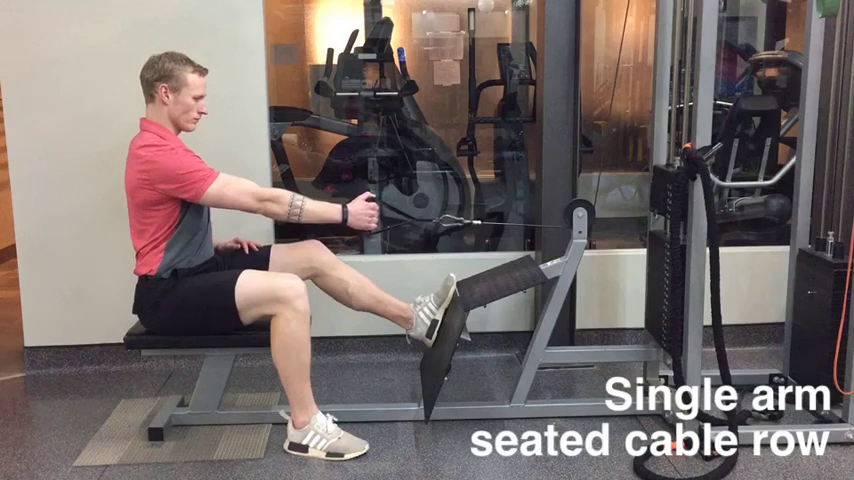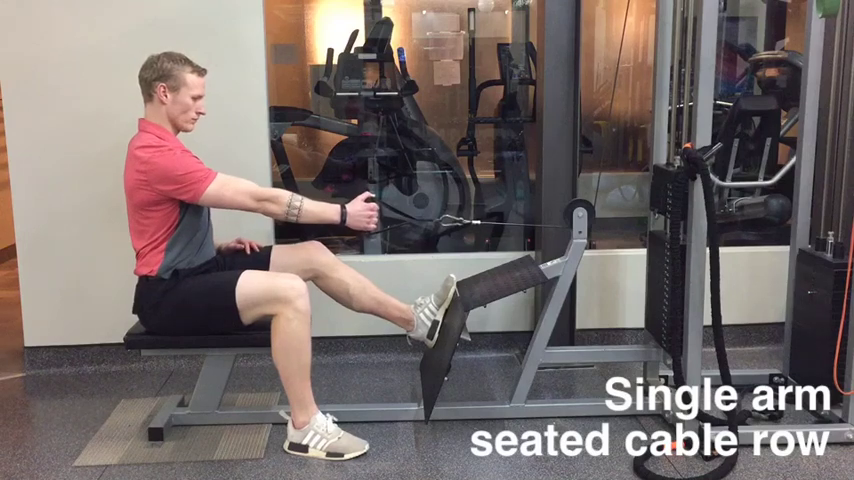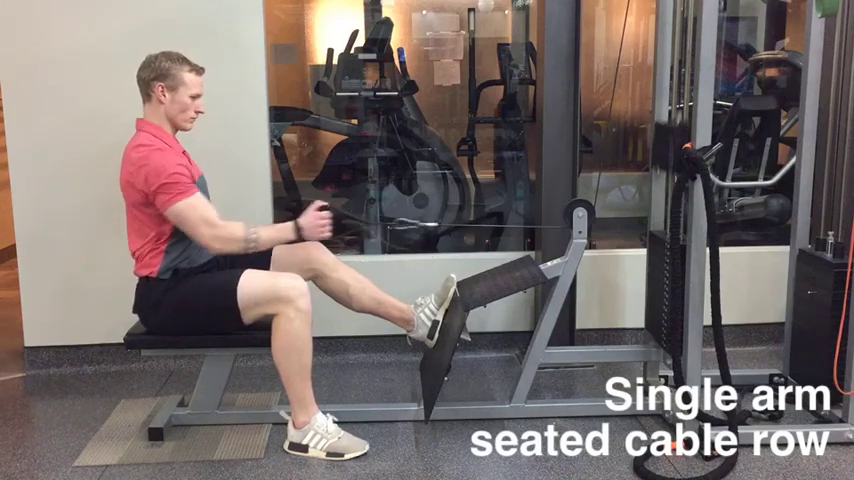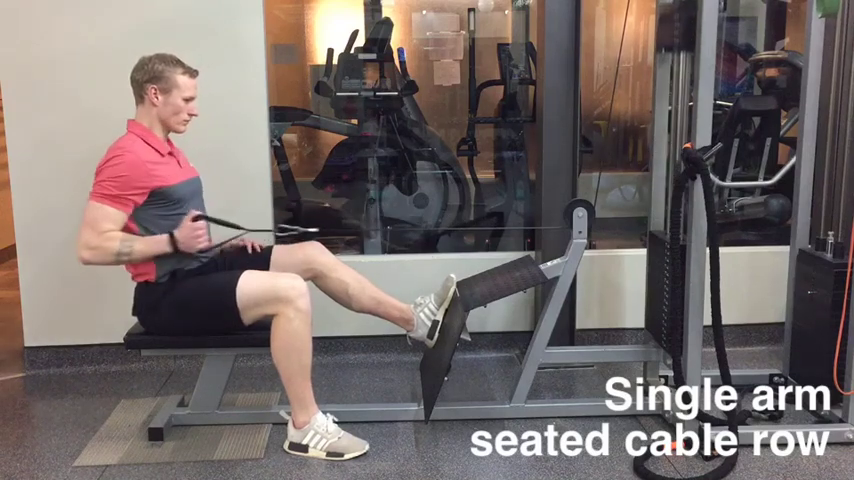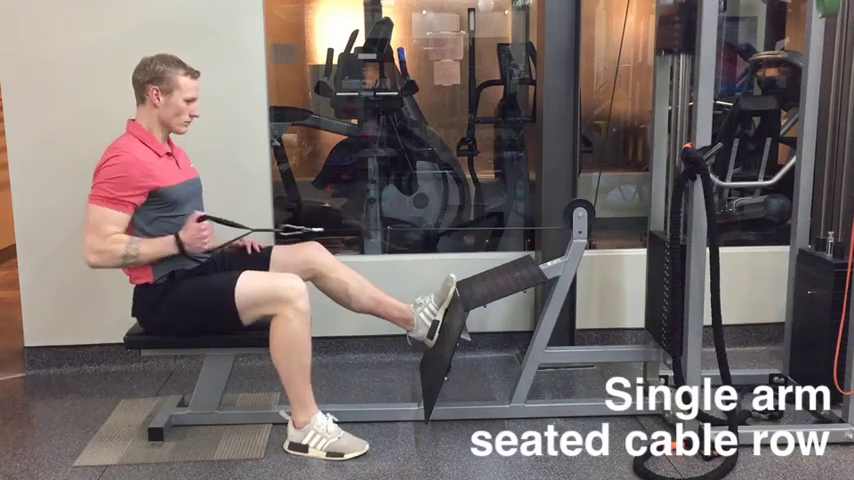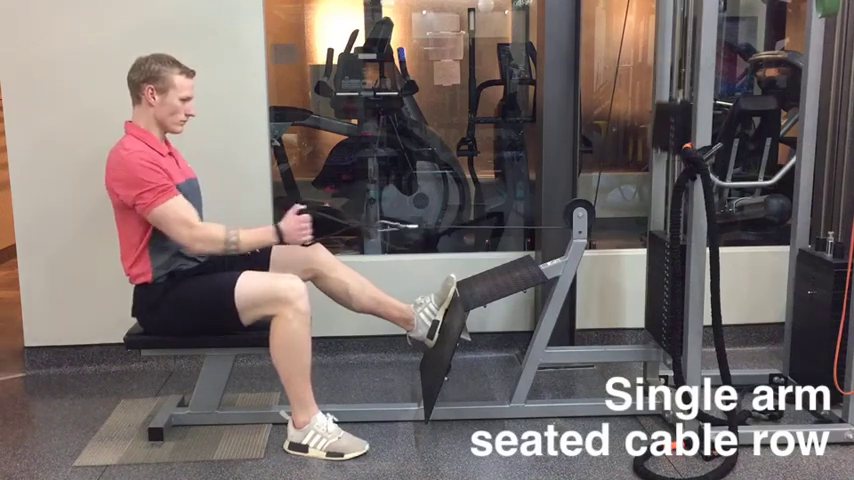
dt=0.5s
person 1, frame 1
left shoulder: (159, 145)
right shoulder: (159, 155)
right elbow: (260, 200)
left wrist: (218, 245)
right wrist: (344, 213)
left hip: (193, 269)
right hip: (168, 294)
left knee: (312, 254)
right knee: (289, 292)
left ankle: (413, 319)
right ankle: (305, 426)
person 1, frame 2
left shoulder: (158, 146)
right shoulder: (158, 156)
right elbow: (260, 199)
left wrist: (220, 246)
right wrist: (342, 214)
left hip: (194, 270)
right hip: (169, 294)
left knee: (313, 256)
right knee: (290, 292)
left ankle: (415, 320)
right ankle: (304, 427)
person 1, frame 3
left shoulder: (160, 145)
right shoulder: (152, 155)
right elbow: (216, 235)
right wrist: (295, 227)
left hip: (193, 271)
right hip: (169, 293)
left knee: (313, 256)
right knee: (291, 292)
left ankle: (414, 321)
right ankle: (306, 427)
person 1, frame 4
left shoulder: (165, 149)
right shoulder: (128, 159)
right elbow: (91, 246)
left wrist: (223, 245)
right wrist: (173, 241)
left hip: (201, 269)
right hip: (168, 294)
left knee: (311, 254)
right knee: (290, 292)
left ankle: (414, 321)
right ankle: (305, 426)
person 1, frame 5
left shoulder: (168, 150)
right shoulder: (126, 160)
right elbow: (98, 250)
left wrist: (222, 245)
right wrist: (178, 243)
left hip: (200, 270)
right hip: (166, 295)
left knee: (310, 255)
right knee: (288, 291)
left ankle: (415, 321)
right ankle: (305, 426)
person 1, frame 6
left shoulder: (159, 149)
right shoulder: (133, 159)
right elbow: (197, 237)
left wrist: (233, 243)
right wrist: (278, 232)
left hip: (193, 272)
right hip: (166, 295)
left knee: (311, 256)
right knee: (289, 292)
left ankle: (415, 320)
right ankle: (305, 427)
